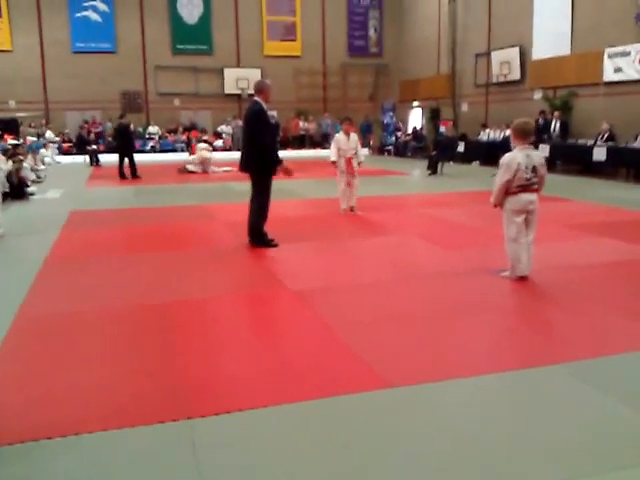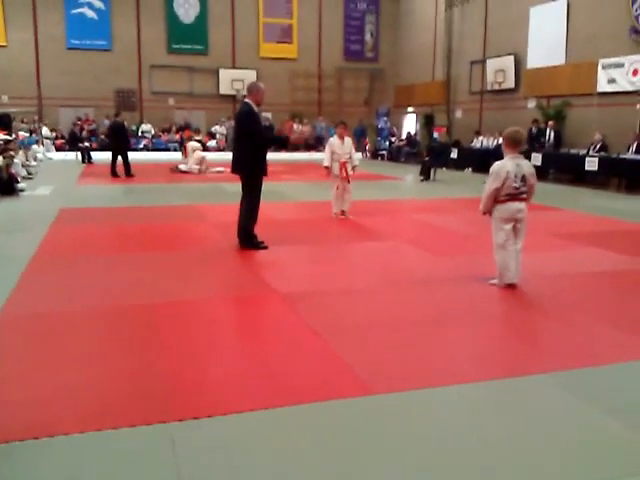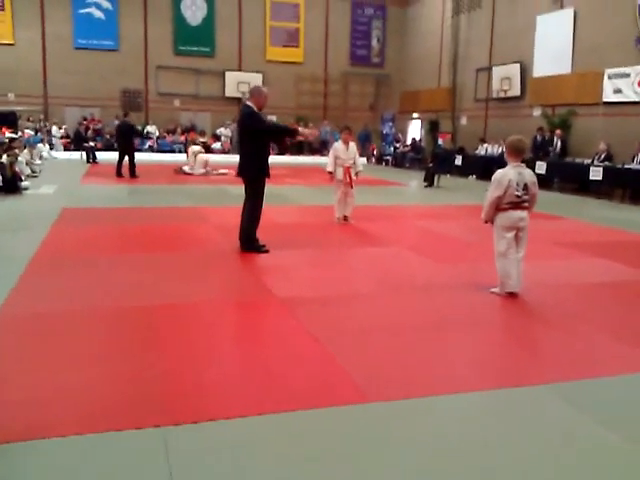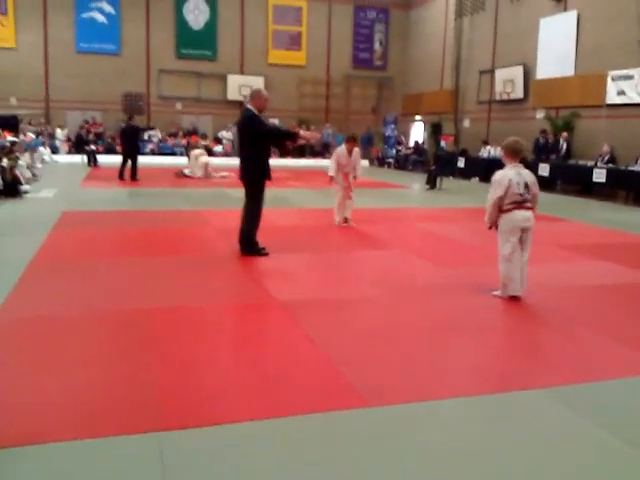
dt=0.2s
person 1, frame 1
left shoulder: (254, 108)
right shoulder: (259, 111)
right elbow: (265, 141)
right wrist: (279, 163)
left hip: (255, 161)
right hip: (261, 163)
left knee: (258, 197)
right knee: (261, 198)
left ankle: (255, 234)
right ankle: (258, 236)
person 1, frame 2
left shoulder: (246, 111)
right shoulder: (248, 112)
left elbow: (259, 134)
right elbow: (263, 135)
left wrist: (282, 140)
right wrist: (287, 141)
left hip: (248, 162)
right hip: (250, 163)
left knee: (249, 199)
right knee: (251, 200)
left ankle: (245, 236)
right ankle: (248, 239)
person 1, frame 3
left shoulder: (249, 113)
right shoulder: (251, 114)
left elbow: (267, 131)
right elbow: (270, 128)
left wrist: (292, 133)
right wrist: (297, 131)
left hip: (252, 164)
right hip: (254, 166)
left knee: (252, 202)
right knee: (254, 203)
left ankle: (246, 239)
right ankle: (249, 242)
person 1, frame 4
left shoulder: (250, 116)
right shoulder: (250, 117)
left elbow: (268, 134)
right elbow: (271, 130)
left wrist: (295, 136)
right wrist: (298, 135)
left hip: (253, 168)
right hip: (254, 169)
left knee: (252, 205)
right knee: (253, 205)
left ankle: (247, 242)
right ankle: (248, 245)
person 2, frame 1
left shoulder: (510, 158)
right shoulder: (538, 156)
left elbow: (501, 182)
right elbow: (541, 180)
left wrist: (496, 200)
left hip: (514, 201)
right hip: (531, 200)
left knee: (515, 236)
right knee: (528, 235)
left ankle: (517, 270)
right ankle: (524, 269)
person 2, frame 2
left shoulder: (500, 166)
right shoulder: (528, 166)
left elbow: (490, 190)
right elbow: (531, 189)
left wrist: (484, 207)
left hip: (502, 209)
right hip: (520, 209)
left knee: (503, 244)
right knee: (516, 244)
left ankle: (506, 278)
right ankle: (513, 277)
person 2, frame 3
left shoulder: (502, 174)
right shoulder: (530, 175)
left elbow: (492, 199)
right elbow: (533, 198)
left wrist: (486, 216)
left hip: (504, 217)
right hip: (522, 217)
left knee: (504, 253)
right knee: (518, 253)
left ankle: (507, 287)
right ankle: (514, 286)
person 2, frame 4
left shoulder: (501, 175)
right shoulder: (529, 175)
left elbow: (493, 201)
right elbow: (534, 198)
left wrist: (491, 220)
left hip: (509, 218)
right hip: (527, 217)
left knee: (508, 256)
right knee: (522, 256)
left ankle: (509, 290)
right ankle: (517, 290)
